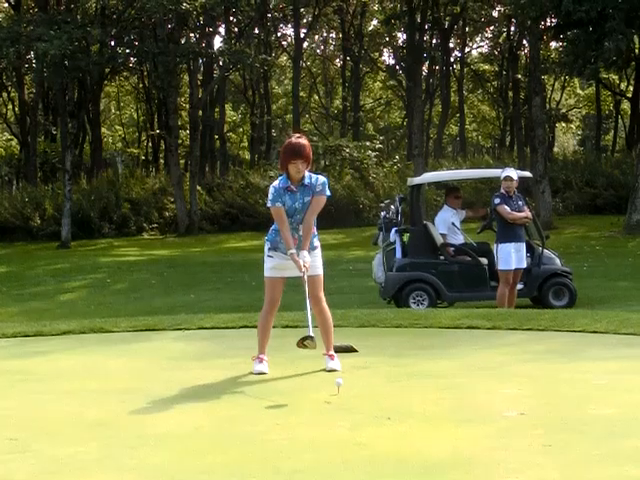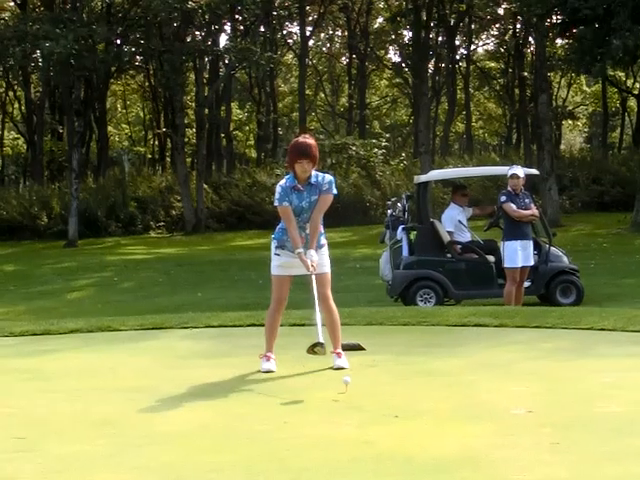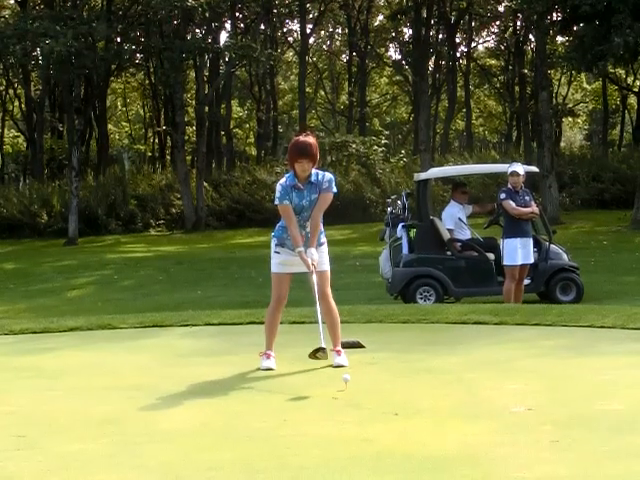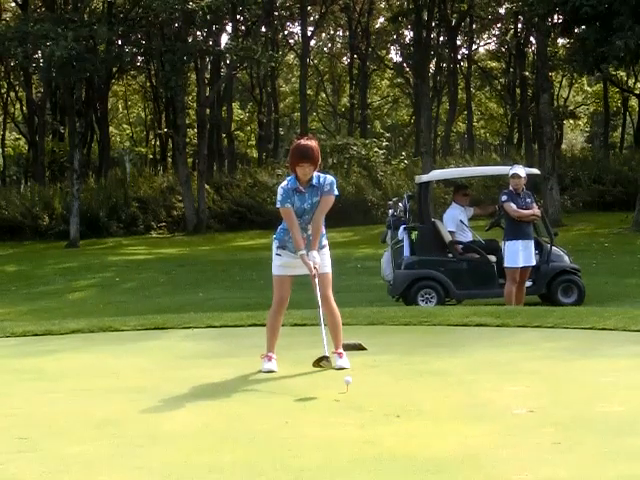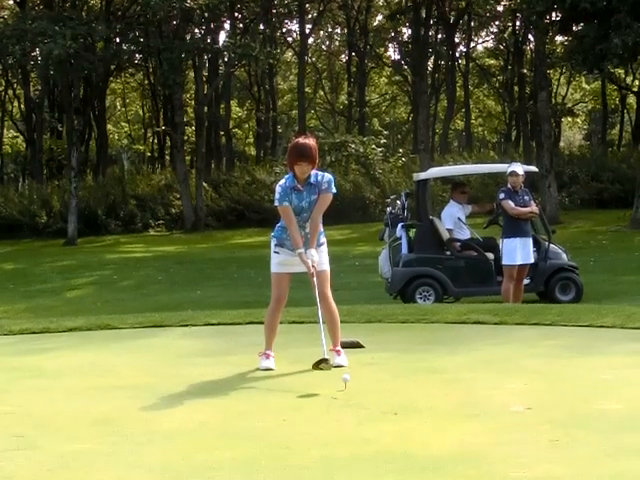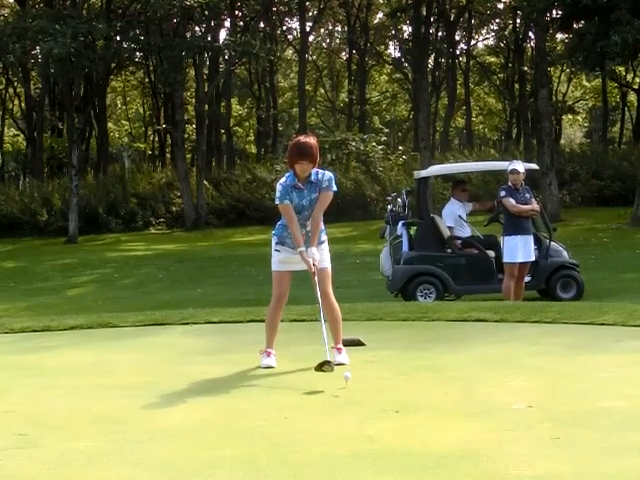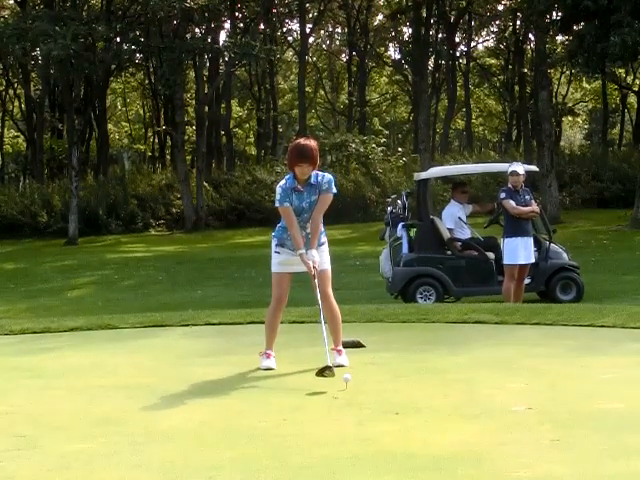
dt=0.3s
person 1, frame 1
left shoulder: (319, 183)
right shoulder: (276, 188)
left elbow: (309, 219)
right elbow: (283, 225)
left wrist: (304, 251)
right wrist: (294, 255)
left hip: (310, 248)
right hip: (278, 250)
left knee: (318, 301)
right knee: (271, 303)
left ankle: (330, 353)
right ankle: (261, 356)
person 1, frame 2
left shoulder: (325, 181)
right shoulder: (283, 188)
left elbow: (316, 218)
right elbow: (291, 224)
left wrist: (311, 251)
right wrist: (301, 255)
left hip: (316, 245)
right hip: (285, 247)
left knee: (325, 299)
right knee: (278, 301)
left ankle: (338, 351)
right ankle: (268, 354)
person 1, frame 3
left shoulder: (325, 180)
right shoulder: (283, 186)
left elbow: (316, 217)
right elbow: (291, 223)
left wrist: (312, 249)
right wrist: (301, 253)
left hip: (316, 244)
right hip: (285, 246)
left knee: (325, 296)
right knee: (278, 299)
left ankle: (337, 349)
right ankle: (268, 352)
person 1, frame 4
left shoulder: (327, 182)
right shoulder: (285, 189)
left elbow: (318, 219)
right elbow: (293, 226)
left wrist: (313, 252)
right wrist: (303, 256)
left hip: (318, 246)
right hip: (287, 248)
left knee: (326, 298)
right knee: (280, 301)
left ankle: (339, 351)
right ankle: (269, 354)
person 1, frame 5
left shoulder: (325, 180)
right shoulder: (283, 187)
left elbow: (316, 217)
right elbow: (292, 224)
left wrist: (312, 250)
right wrist: (302, 255)
left hip: (316, 244)
right hip: (285, 246)
left knee: (325, 296)
right knee: (278, 299)
left ankle: (337, 349)
right ankle: (267, 352)
person 1, frame 6
left shoulder: (325, 179)
right shoulder: (283, 186)
left elbow: (317, 215)
right elbow: (292, 223)
left wrist: (312, 248)
right wrist: (303, 253)
left hip: (317, 241)
right hip: (286, 244)
left knee: (326, 294)
right knee: (279, 297)
left ankle: (339, 347)
right ankle: (268, 350)
person 1, frame 7
left shoulder: (325, 181)
right shoulder: (283, 188)
left elbow: (316, 218)
right elbow: (292, 225)
left wrist: (313, 251)
right wrist: (303, 255)
left hip: (317, 244)
right hip: (286, 246)
left knee: (326, 296)
right knee: (279, 299)
left ankle: (338, 349)
right ankle: (268, 352)
person 2, frame 1
left shoulder: (519, 197)
right shoulder: (498, 198)
left elbow: (529, 218)
right elbow: (508, 215)
left wrist: (515, 217)
right wrist: (524, 214)
left hip: (520, 243)
right hip: (505, 243)
left knee: (514, 284)
right knee: (505, 283)
person 2, frame 2
left shoulder: (526, 195)
right shoulder: (504, 195)
left elbow: (536, 215)
right elbow: (514, 213)
left wrist: (521, 216)
right wrist: (530, 212)
left hip: (527, 240)
right hip: (511, 241)
left knee: (521, 281)
right knee: (512, 280)
person 2, frame 3
left shoulder: (527, 193)
right shoulder: (504, 193)
left elbow: (536, 213)
right elbow: (513, 210)
left wrist: (521, 213)
right wrist: (530, 210)
left hip: (527, 238)
right hip: (511, 239)
left knee: (521, 279)
right knee: (512, 278)
person 2, frame 4
left shoulder: (528, 195)
right shoulder: (505, 195)
left elbow: (537, 215)
right elbow: (514, 212)
left wrist: (522, 215)
right wrist: (531, 212)
left hip: (528, 240)
right hip: (513, 241)
left knee: (522, 281)
right knee: (512, 280)
person 2, frame 5
left shoulder: (526, 192)
right shoulder: (503, 193)
left elbow: (536, 212)
right elbow: (512, 210)
left wrist: (520, 213)
right wrist: (529, 210)
left hip: (526, 238)
right hip: (510, 238)
left knee: (520, 279)
right knee: (509, 278)
person 2, frame 6
left shoulder: (527, 190)
right shoulder: (504, 190)
left elbow: (536, 210)
right elbow: (513, 207)
left wrist: (521, 210)
right wrist: (530, 207)
left hip: (527, 235)
right hip: (511, 236)
left knee: (521, 276)
right knee: (510, 275)
person 2, frame 7
left shoulder: (527, 192)
right shoulder: (504, 192)
left elbow: (536, 212)
right elbow: (513, 209)
left wrist: (521, 212)
right wrist: (530, 209)
left hip: (527, 237)
right hip: (512, 238)
left knee: (521, 278)
right knee: (510, 277)
